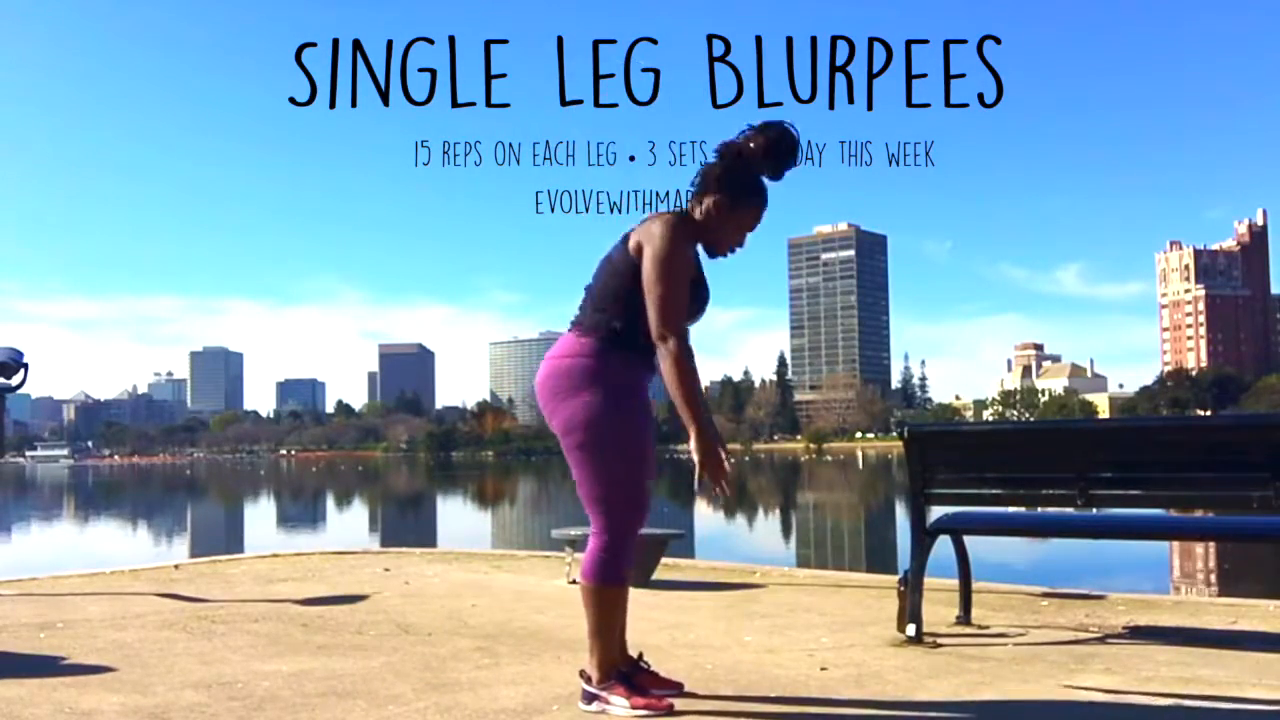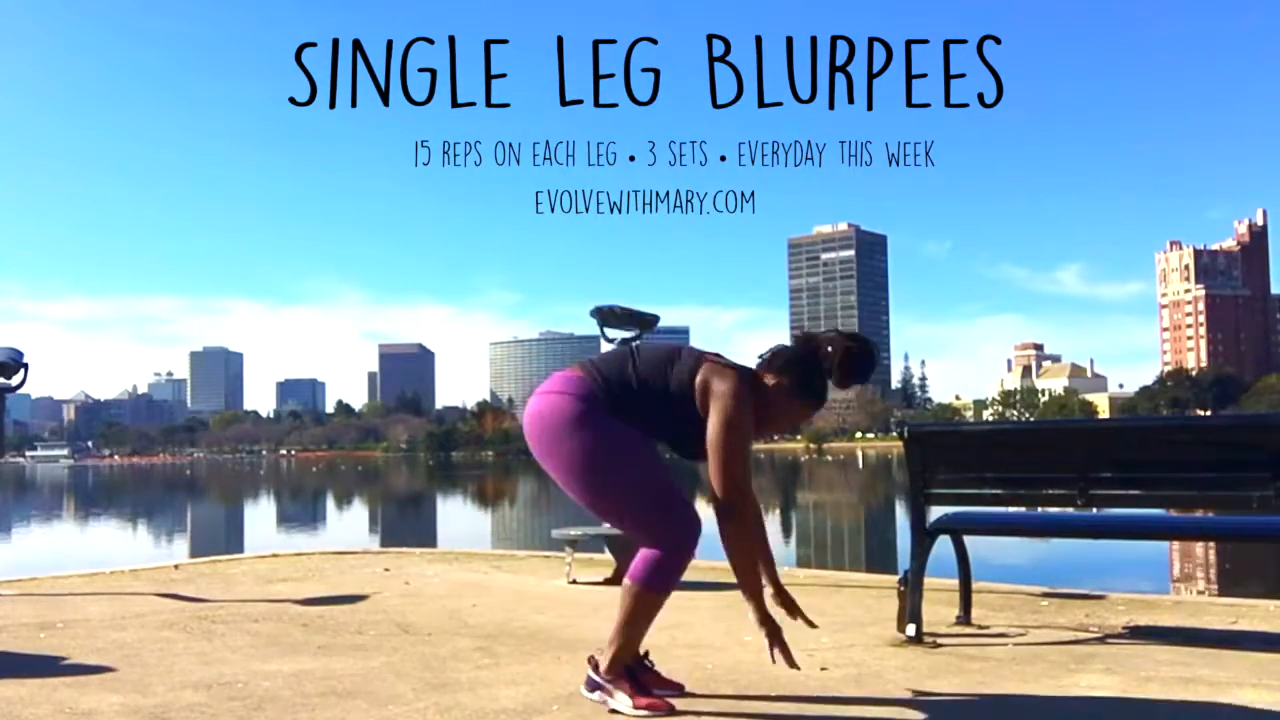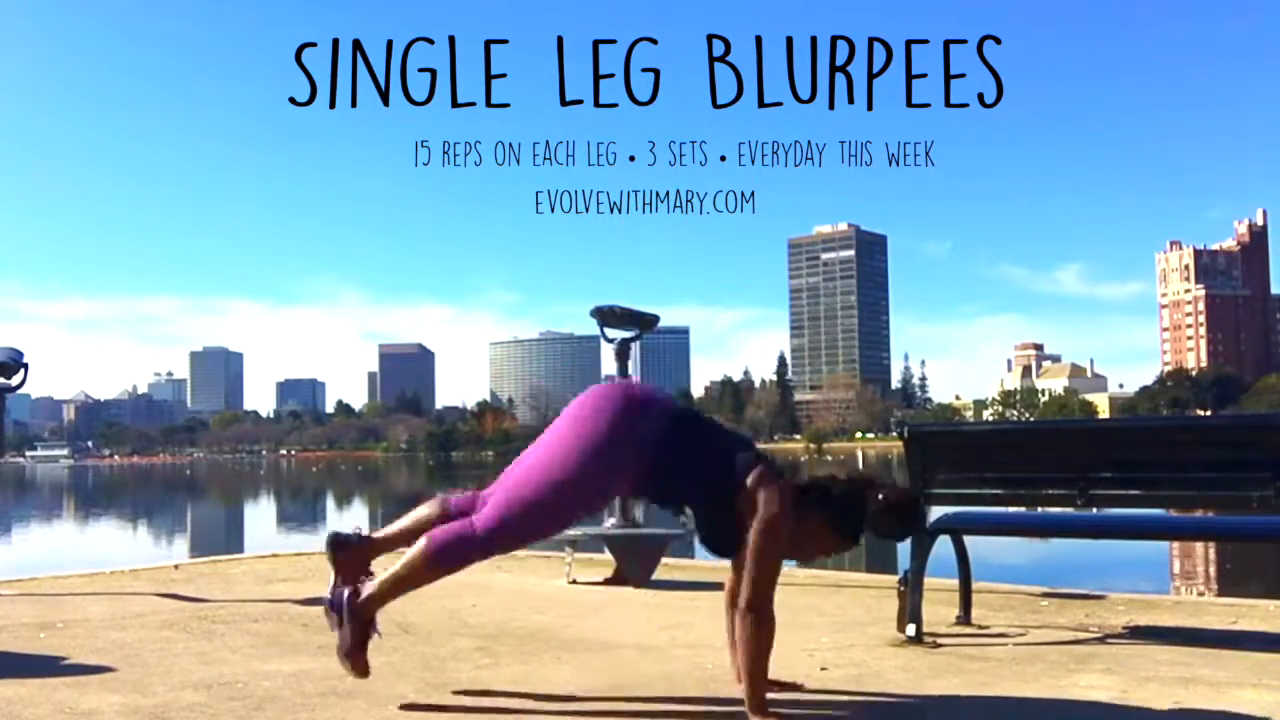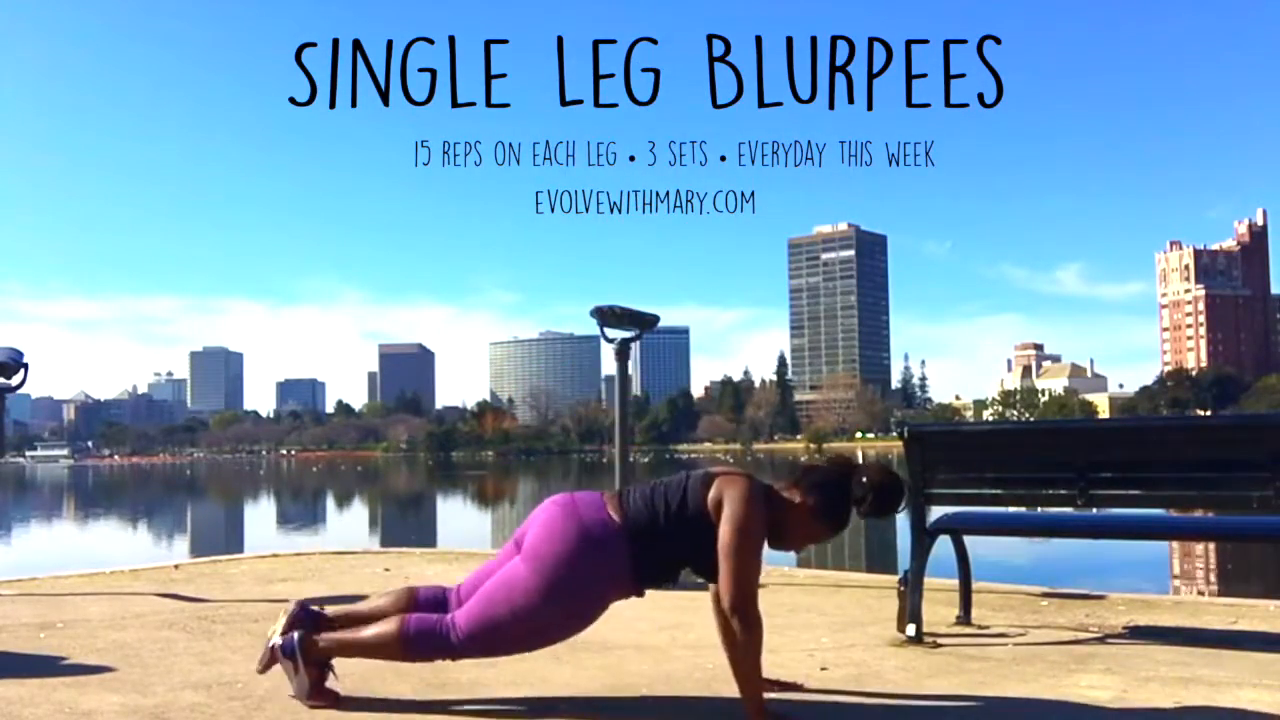
dt=0.3s
person 1, frame 1
left shoulder: (680, 247)
right shoulder: (669, 237)
left elbow: (672, 346)
right elbow: (668, 344)
left wrist: (700, 426)
right wrist: (699, 436)
left hip: (603, 377)
right hip: (588, 376)
left knee: (620, 522)
right knee: (615, 527)
left ankle: (618, 665)
person 1, frame 2
left shoulder: (737, 392)
right shoulder: (735, 394)
left elbow: (740, 506)
right elbow: (731, 510)
left wrist: (772, 585)
right wrist: (760, 612)
left hip: (589, 417)
right hip: (569, 414)
left knee: (672, 533)
right knee: (676, 534)
left ankle: (624, 659)
right ankle: (610, 670)
person 1, frame 3
left shoulder: (765, 500)
right shoulder: (777, 509)
left elbow: (738, 595)
right elbow: (756, 607)
left wrist: (746, 672)
left hip: (625, 421)
right hip: (617, 429)
left knee: (493, 506)
right knee: (493, 526)
left ankle: (360, 548)
right ankle: (360, 602)
person 1, frame 4
left shoulder: (742, 497)
right shoulder: (751, 502)
left elbow: (724, 601)
right elbow: (738, 607)
left hip: (567, 526)
right hip: (578, 556)
left knee: (454, 602)
right knee: (456, 633)
left ankle: (315, 619)
right ankle: (312, 647)
